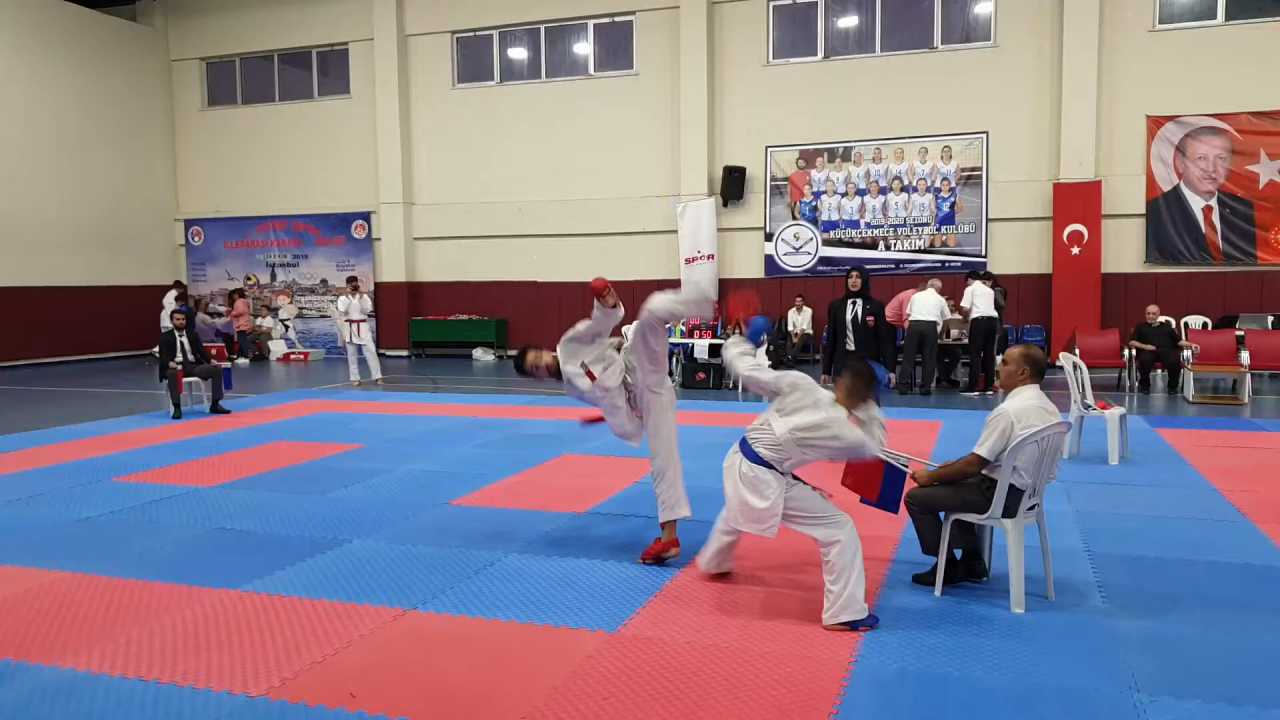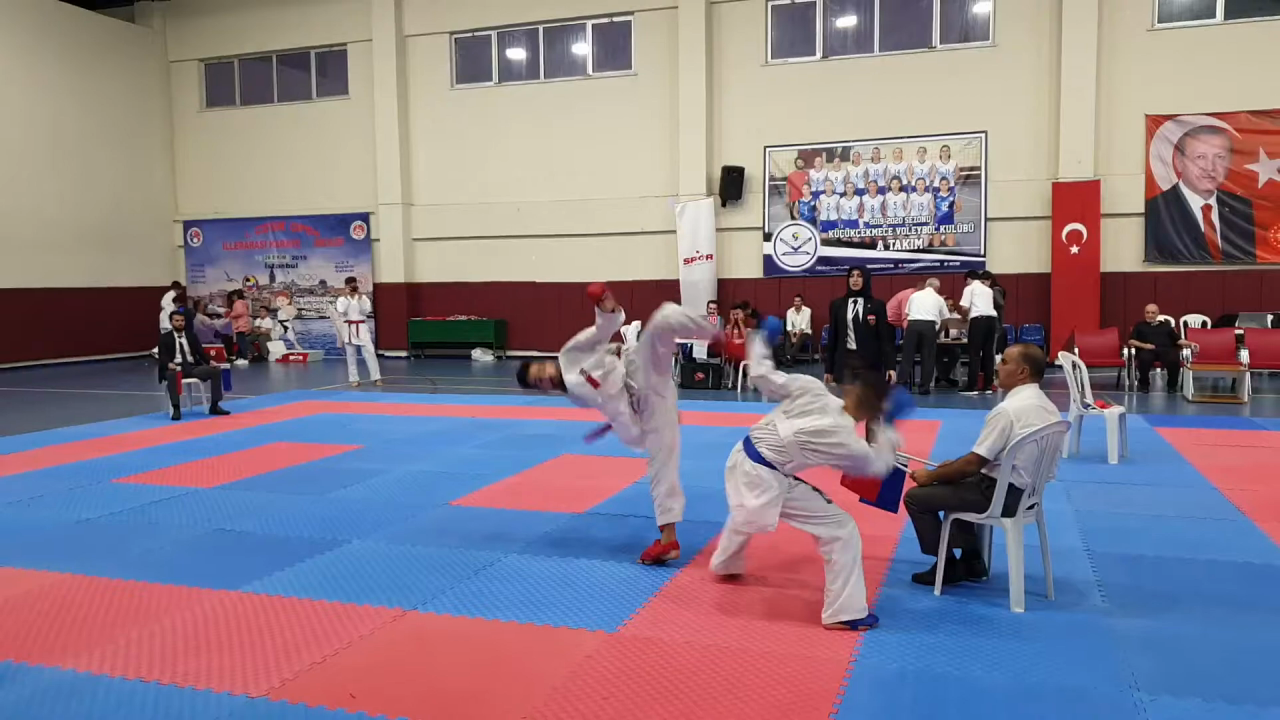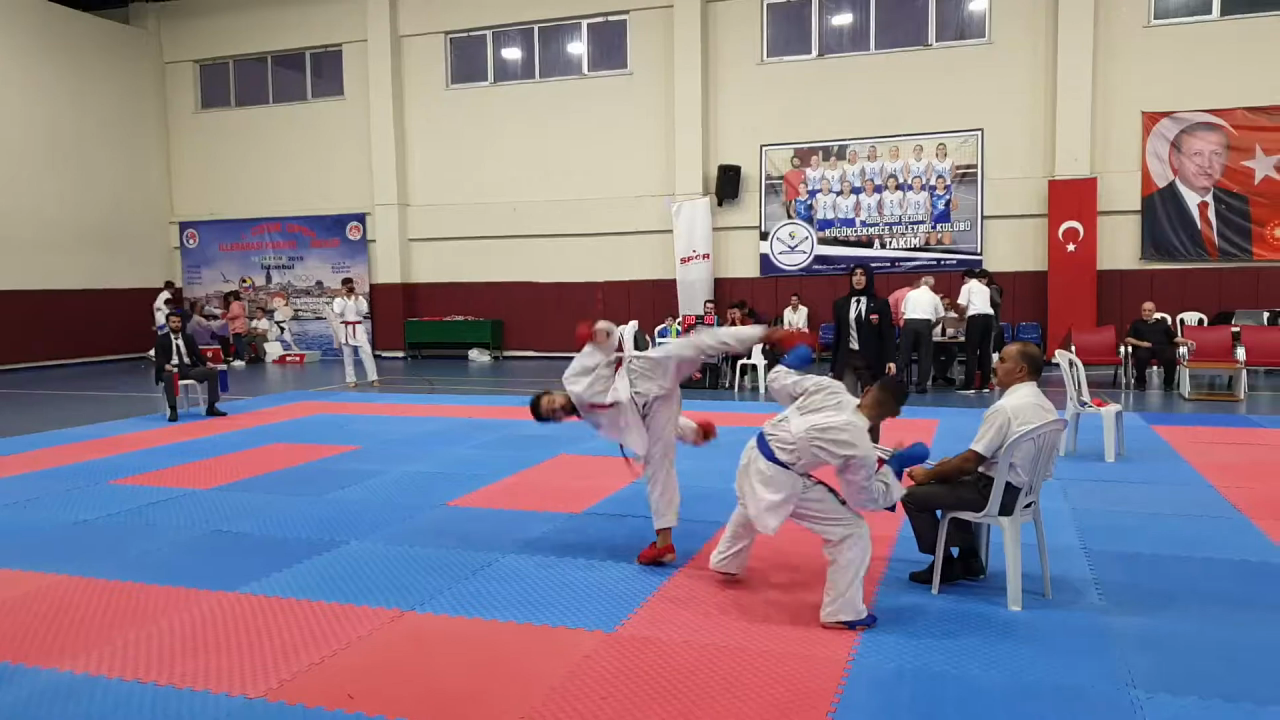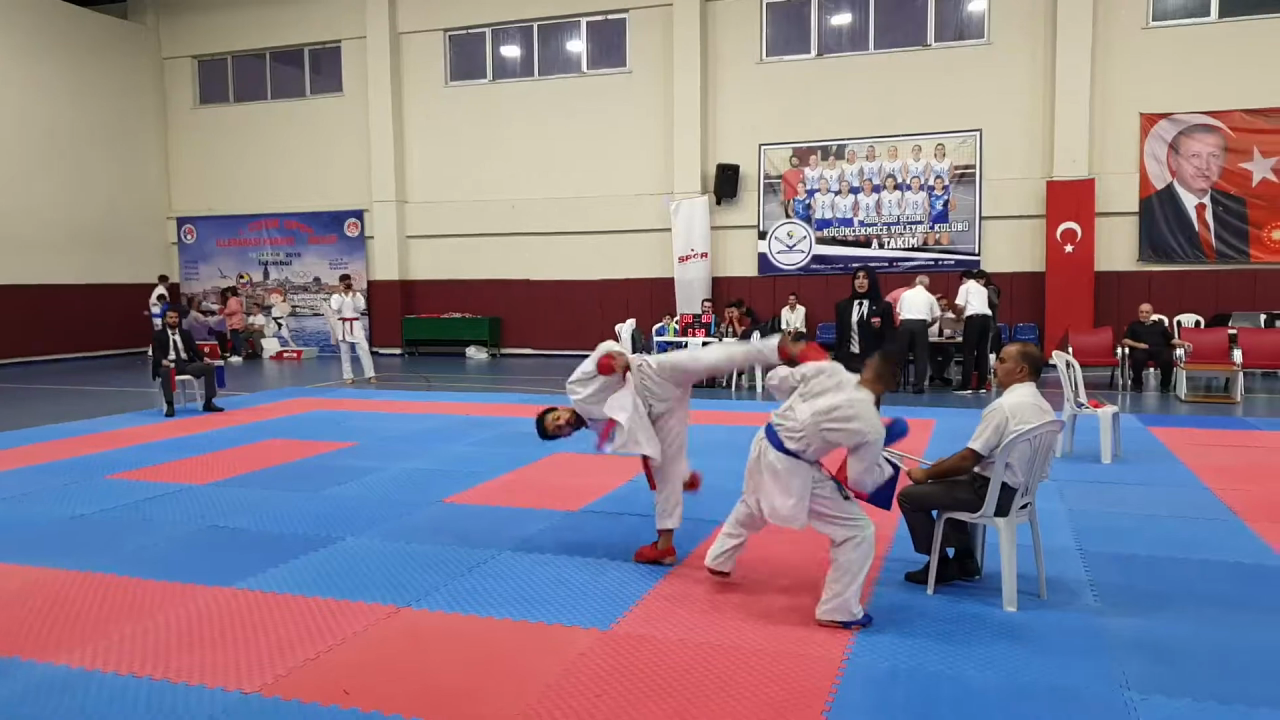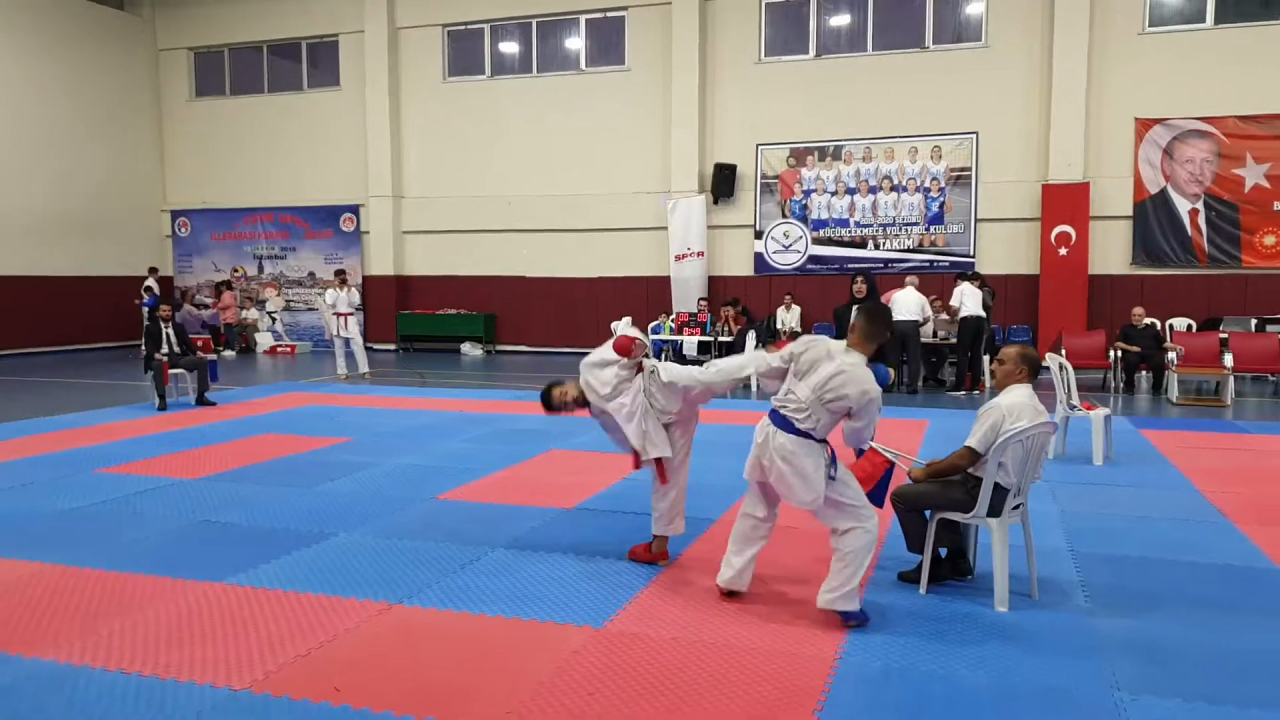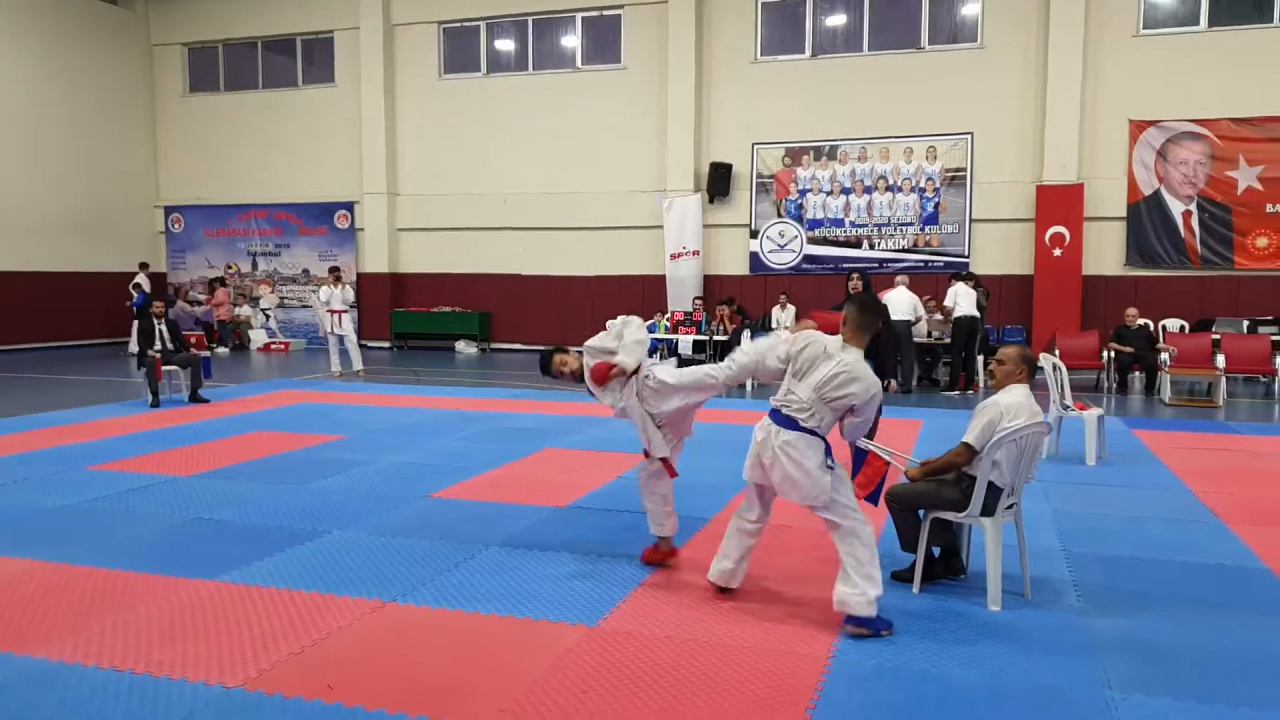
dt=0.1s
person 1, frame 1
left shoulder: (802, 384)
right shoulder: (845, 435)
left elbow: (747, 371)
right elbow: (871, 445)
left wrist: (738, 343)
right wrist: (869, 407)
left hip: (735, 460)
right hip: (762, 481)
left knee: (736, 510)
right knee: (839, 530)
left ankle: (713, 562)
right ankle: (845, 613)
person 1, frame 2
left shoulder: (811, 389)
right shoulder: (850, 445)
left elbow: (763, 375)
right elbow: (878, 464)
left wrist: (760, 343)
right wrist: (888, 435)
left hip: (740, 458)
right hip: (766, 480)
left knee: (748, 509)
right knee: (841, 529)
left ankle: (725, 563)
right ankle: (845, 612)
person 1, frame 3
left shoulder: (828, 388)
right shoulder: (861, 449)
left elbow: (780, 383)
right elbow: (862, 500)
left wrist: (788, 363)
right wrist: (891, 477)
left hip: (754, 454)
right hip: (780, 480)
left knee: (751, 505)
right knee: (850, 529)
left ankle: (725, 560)
right ankle: (842, 611)
person 1, frame 4
left shoulder: (828, 371)
right shoulder: (871, 426)
left elbow: (777, 381)
right elbow: (863, 481)
left wrist: (786, 368)
right wrist: (884, 466)
left hip: (763, 445)
right hip: (790, 472)
left knee: (751, 504)
right knee: (857, 530)
left ankle: (719, 559)
right ankle: (839, 612)
person 1, frame 5
left shoulder: (813, 343)
right shoulder: (868, 388)
left elbow: (769, 370)
right elbow: (856, 440)
left hip: (768, 433)
right hip: (802, 452)
left knee: (758, 511)
right knee: (860, 521)
left ankle: (732, 580)
right ankle: (839, 599)
person 1, frame 6
left shoulder: (807, 340)
right shoulder: (869, 384)
left elbow: (767, 368)
right elbow: (852, 433)
left hip: (768, 432)
right hip: (802, 449)
left knee: (751, 510)
right knee: (852, 525)
left ankle: (724, 576)
right ankle: (859, 609)
person 2, frame 1
left shoulder: (570, 344)
right shoulder: (572, 385)
left elbow: (606, 320)
left wrist: (608, 302)
left hip: (638, 368)
right hip: (639, 396)
right knee: (662, 458)
person 2, frame 2
left shoulder: (571, 354)
right shoulder: (577, 394)
left elbow: (607, 326)
left wrist: (608, 307)
left hip: (645, 373)
right hip: (643, 399)
right knee: (661, 460)
right ankle: (668, 538)
person 2, frame 3
left shoulder: (571, 380)
right shoulder: (596, 419)
left elbow: (610, 334)
left wrist: (601, 333)
right wrist: (689, 431)
right hip: (647, 406)
right knee: (659, 471)
left ankle: (771, 333)
right ankle: (664, 542)
person 2, frame 4
left shoulder: (576, 386)
right shoulder: (604, 429)
left elbow: (609, 350)
left wrist: (616, 357)
right wrist: (683, 474)
right hip: (659, 409)
right knee: (666, 470)
left ankle: (785, 347)
right ankle: (665, 543)
person 2, frame 5
left shoulder: (591, 369)
right shoulder: (601, 414)
left elbow: (626, 333)
left wrist: (631, 342)
left hip: (658, 387)
right hip: (661, 414)
right knee: (669, 477)
right ankle: (659, 543)
person 2, frame 6
left shoulder: (595, 348)
right shoulder: (594, 382)
left elbow: (635, 328)
left wrist: (623, 364)
left hip: (653, 387)
right hip: (658, 415)
left knee: (721, 374)
right knee: (653, 476)
right ankle: (665, 544)
person 3, frame 1
left shoulder: (1009, 411)
right shoulder: (1047, 407)
left elbow: (974, 465)
left wrist: (931, 476)
right wrist: (958, 464)
left hip: (1002, 495)
right hip: (1026, 493)
left knee: (916, 497)
right knee: (955, 486)
left ankle: (948, 566)
right ankle: (972, 561)
person 3, frame 2
left shoulder: (1008, 410)
right shoulder: (1047, 406)
left elbow: (973, 464)
left wrist: (930, 476)
right wrist: (956, 464)
left hip: (1001, 494)
right hip: (1025, 491)
left knee: (916, 496)
right knee: (955, 484)
left ankle: (948, 565)
right ankle: (971, 561)
person 3, frame 3
left shoulder: (1006, 407)
right shoulder: (1044, 404)
left elbow: (970, 461)
left wrist: (928, 474)
right wrist: (951, 463)
left hip: (998, 493)
right hip: (1022, 490)
left knee: (913, 495)
right knee: (954, 483)
left ankle: (945, 564)
right ankle: (969, 559)
person 3, frame 4
left shoulder: (1004, 406)
right shoulder: (1042, 406)
left elbow: (968, 460)
left wrist: (926, 473)
right wrist: (948, 463)
left hip: (994, 493)
right hip: (1018, 491)
left knee: (909, 495)
right knee: (949, 484)
left ankle: (940, 564)
right ankle: (964, 560)
person 3, frame 5
left shoulder: (1000, 406)
right shoulder: (1037, 407)
left elbow: (966, 458)
left wrist: (925, 473)
right wrist: (944, 464)
left hip: (987, 493)
right hip: (1011, 491)
left knee: (902, 495)
right knee: (941, 485)
left ankle: (933, 565)
right ankle: (957, 560)
person 3, frame 6
left shoulder: (997, 404)
right shoulder: (1032, 407)
left elbow: (962, 456)
left wrist: (921, 471)
right wrist: (939, 463)
left hip: (981, 493)
right hip: (1004, 490)
left knee: (896, 494)
right knee: (936, 484)
left ankle: (927, 564)
right ankle: (950, 559)
